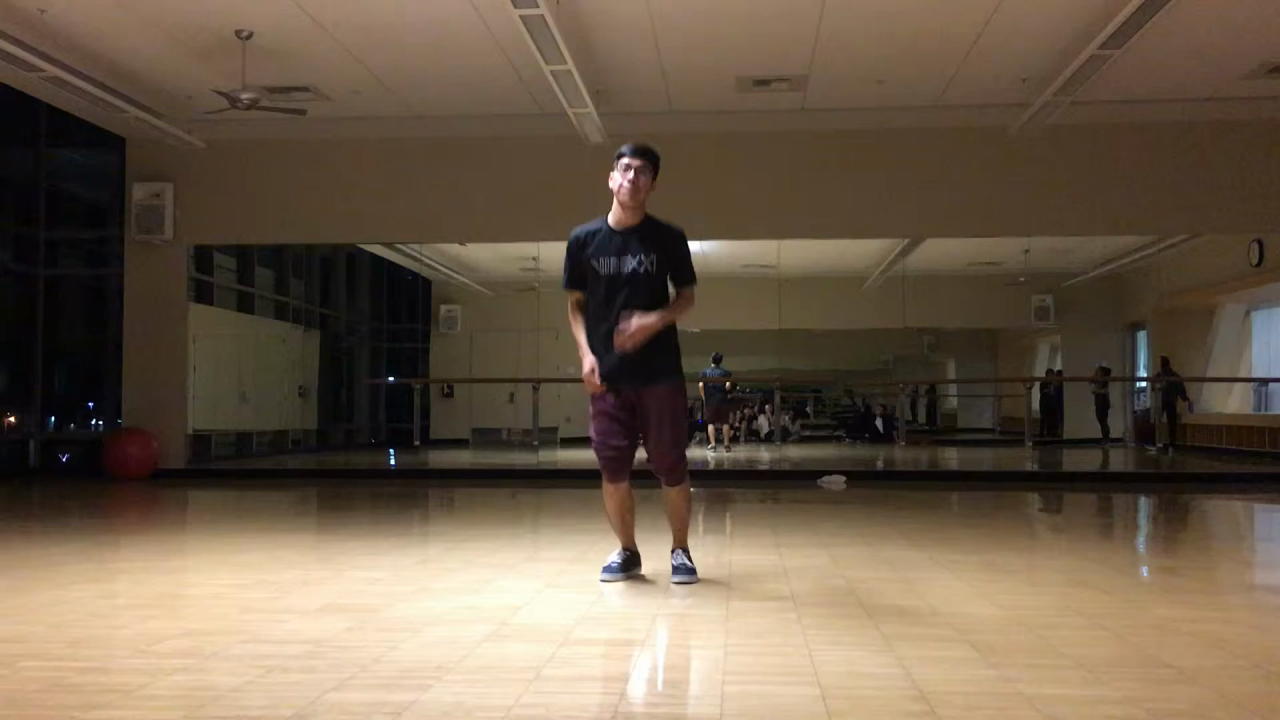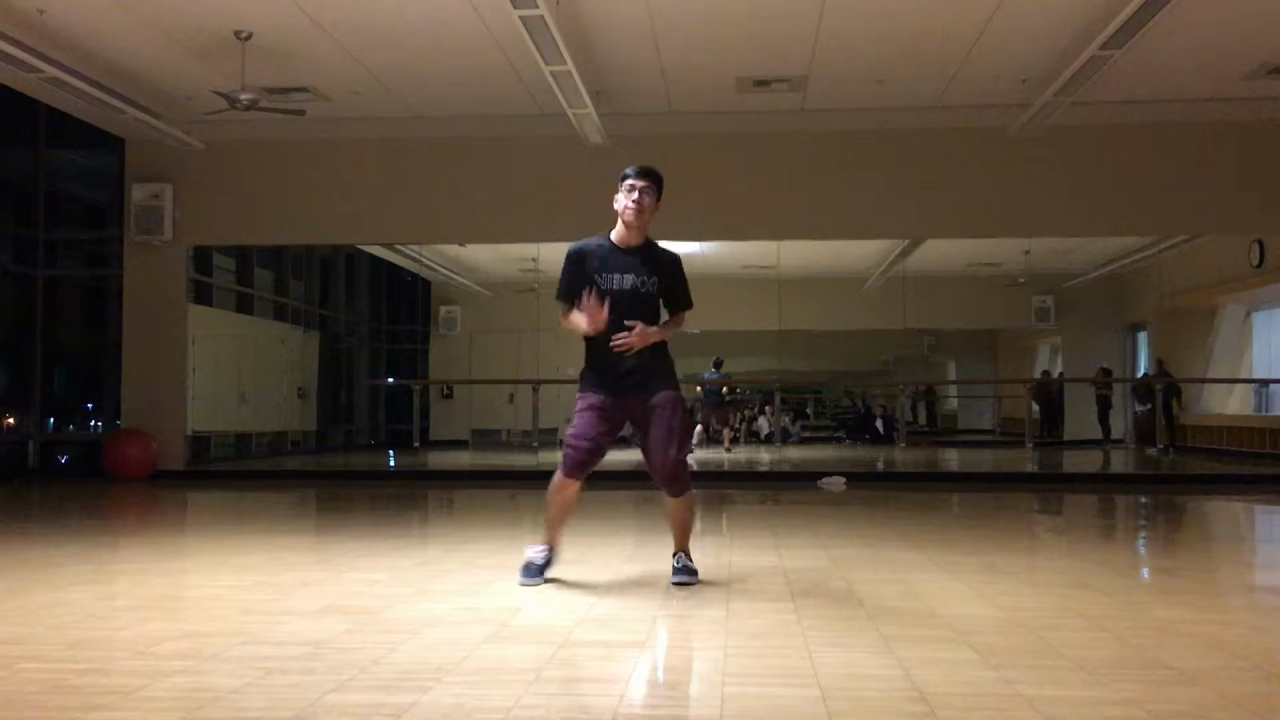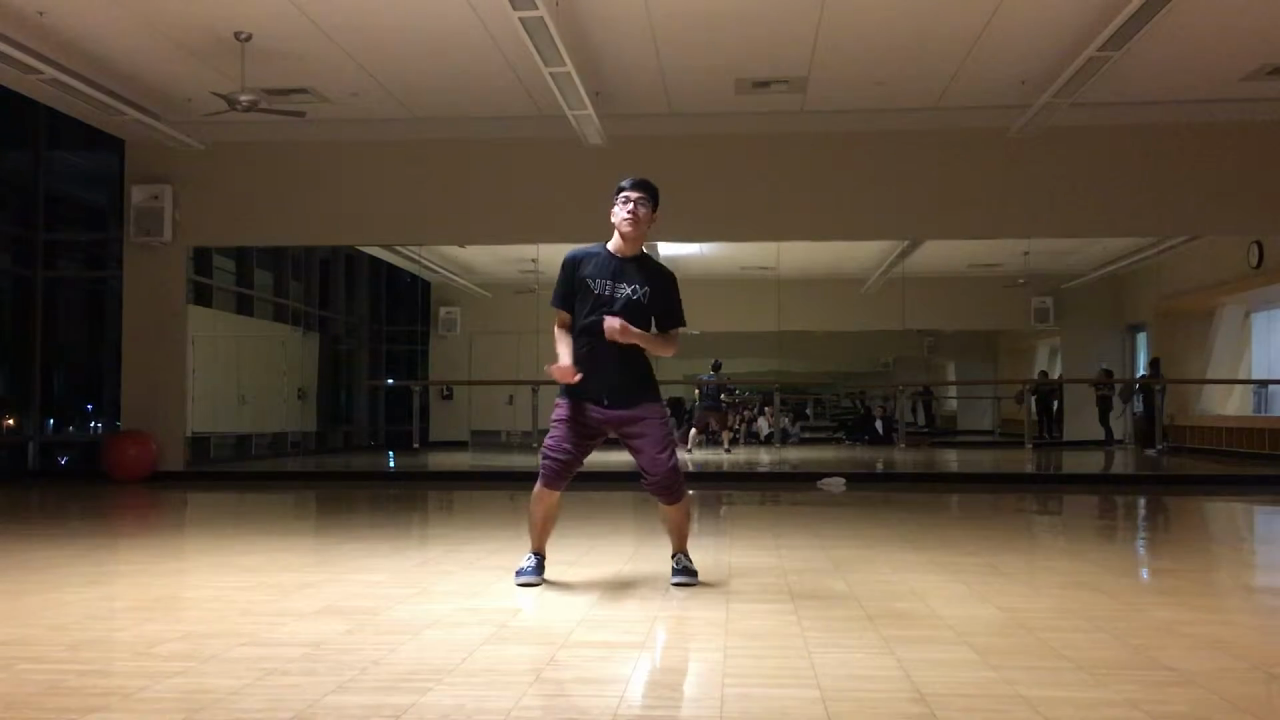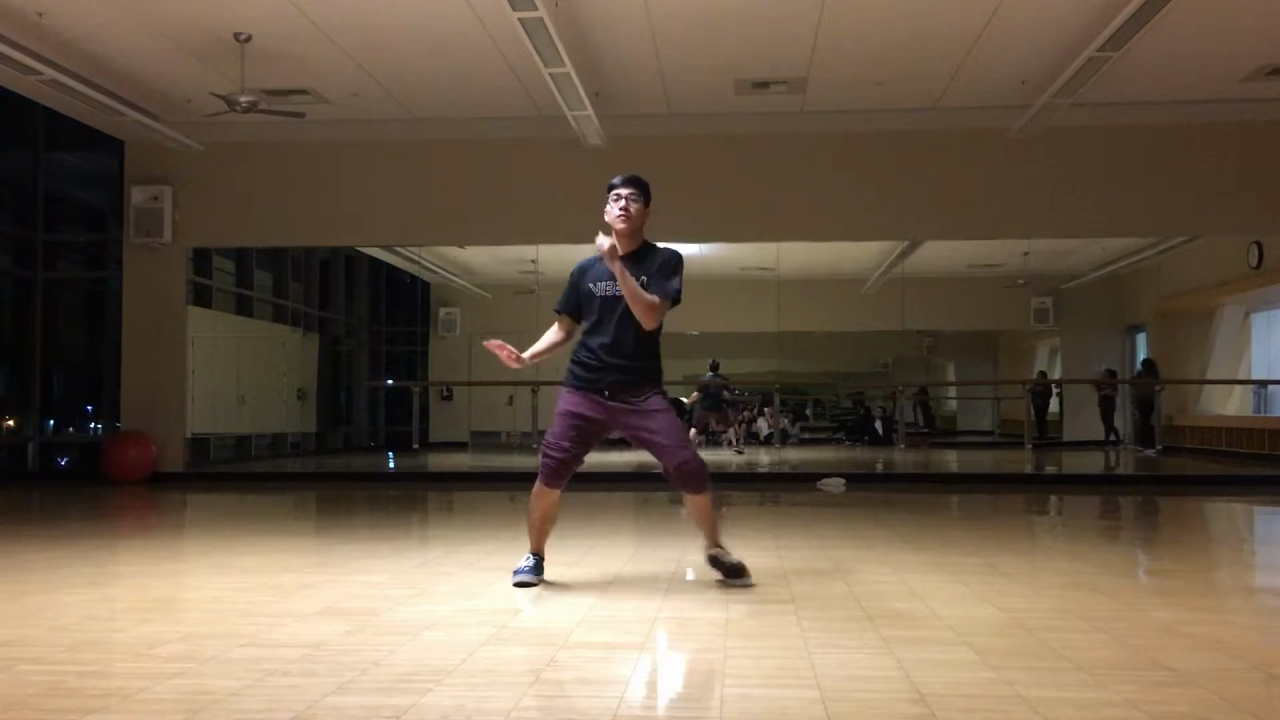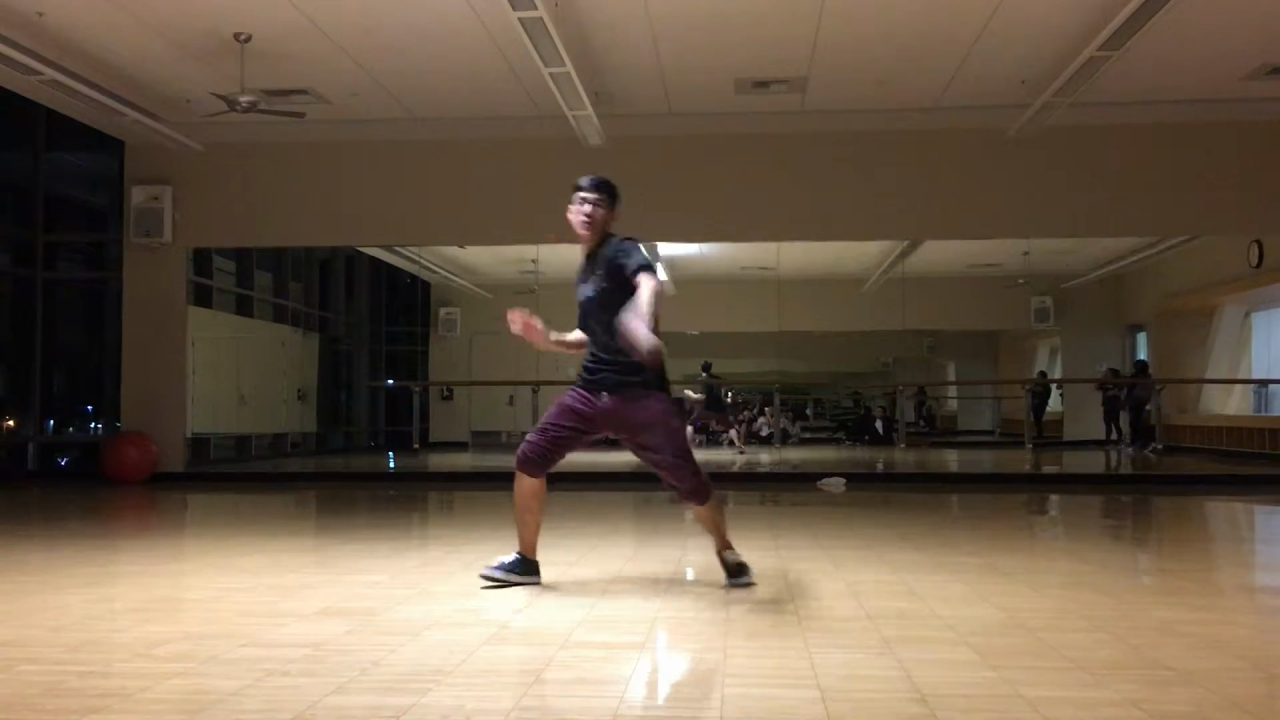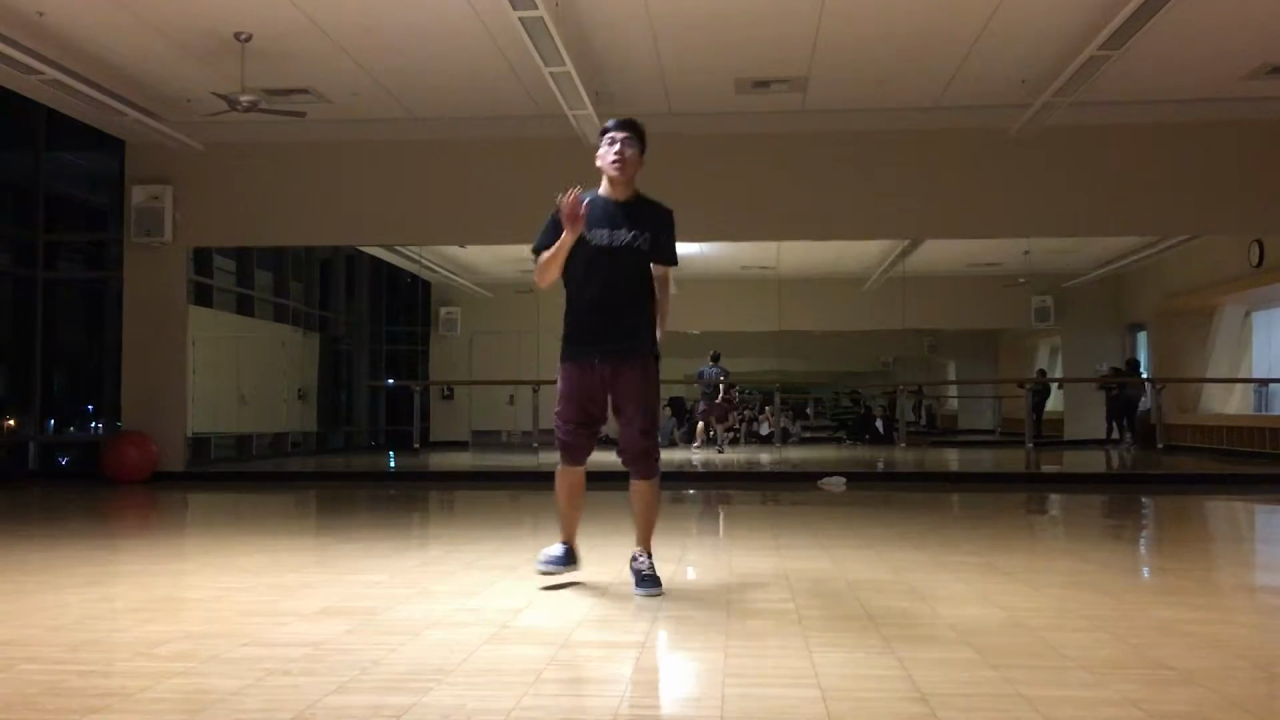
dt=0.3s
person 1, frame 1
left shoulder: (669, 238)
right shoulder: (583, 239)
left elbow: (687, 296)
right elbow: (576, 303)
left wrist: (654, 321)
right wrist: (585, 352)
left hip: (659, 371)
right hip: (609, 373)
left knee: (670, 463)
right knee: (613, 463)
left ankle: (680, 550)
right ankle: (627, 551)
person 1, frame 2
left shoulder: (666, 262)
right shoulder: (583, 255)
left elbow: (678, 318)
right elbow: (565, 317)
left wrist: (654, 334)
right wrist: (587, 323)
left hip: (656, 384)
right hip: (600, 384)
left knee: (673, 473)
right knee: (574, 463)
left ankle: (681, 553)
right ankle: (545, 546)
person 1, frame 3
left shoulder: (660, 278)
right shoulder: (578, 261)
left elbow: (669, 345)
right elbow: (562, 323)
left wrist: (633, 335)
right wrist: (563, 359)
left hip: (637, 397)
right hip: (581, 394)
left knee: (666, 479)
right knee: (553, 473)
left ankle: (680, 555)
right ankle: (535, 555)
person 1, frame 4
left shoulder: (665, 261)
right shoulder: (585, 269)
left elbow: (651, 318)
right elbow: (564, 327)
left wrist: (618, 268)
right wrist: (526, 356)
left hip: (642, 392)
right hip: (586, 389)
left knee: (689, 468)
right knee: (552, 470)
left ankle: (716, 551)
right ankle: (534, 556)
person 1, frame 5
left shoulder: (623, 251)
right shoulder: (581, 270)
left elbow: (649, 285)
left wrist: (639, 322)
right wrist: (548, 339)
left hip: (641, 390)
right hip: (590, 390)
left knee: (686, 479)
right knee: (531, 460)
left ankle: (727, 552)
right ankle: (525, 559)
person 1, frame 6
left shoulder: (657, 216)
right shoulder: (575, 209)
right elbow: (543, 278)
left wrist: (660, 331)
right wrist: (569, 233)
left hip: (635, 352)
right hip: (580, 351)
left knee: (641, 453)
right knee: (572, 448)
left ankle: (642, 556)
right ankle: (566, 545)
